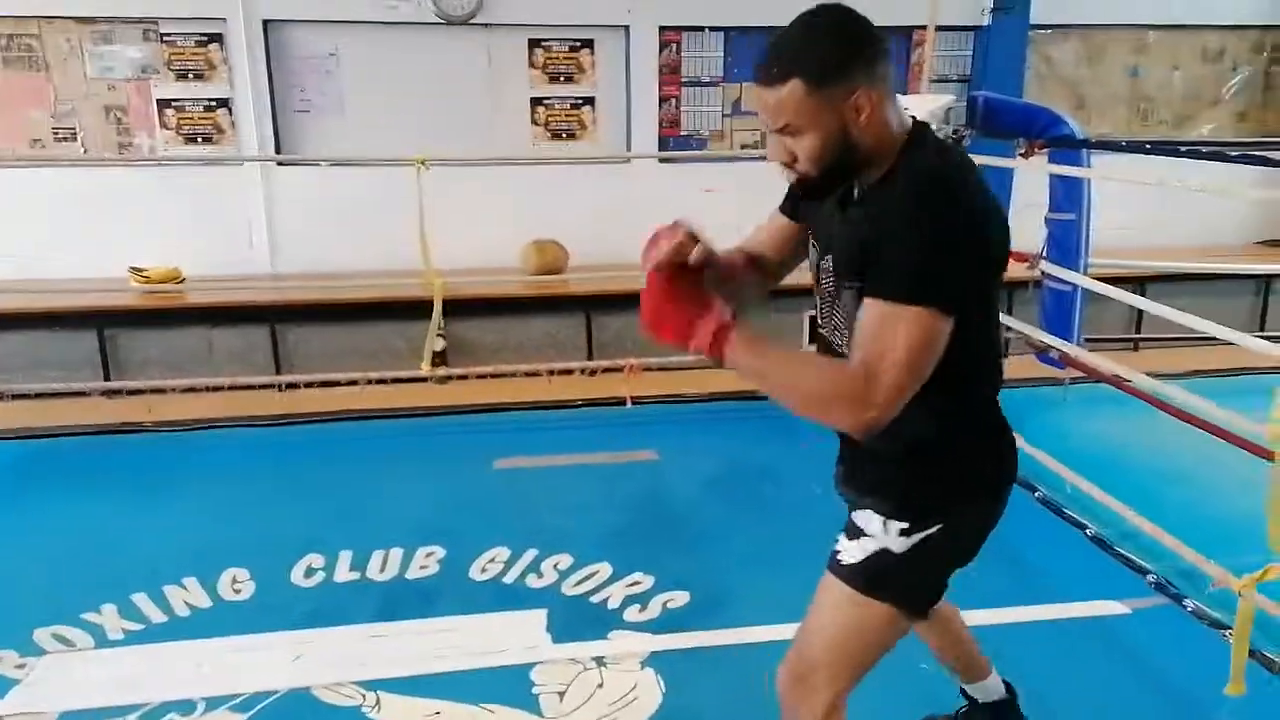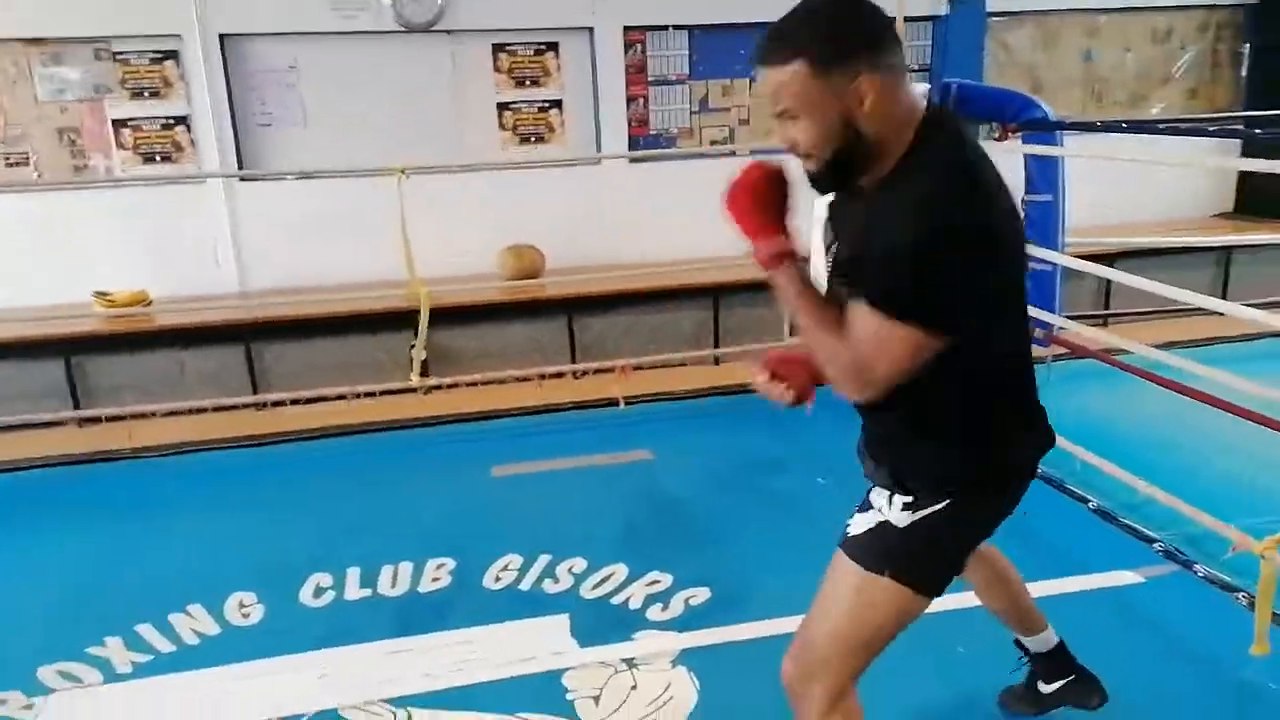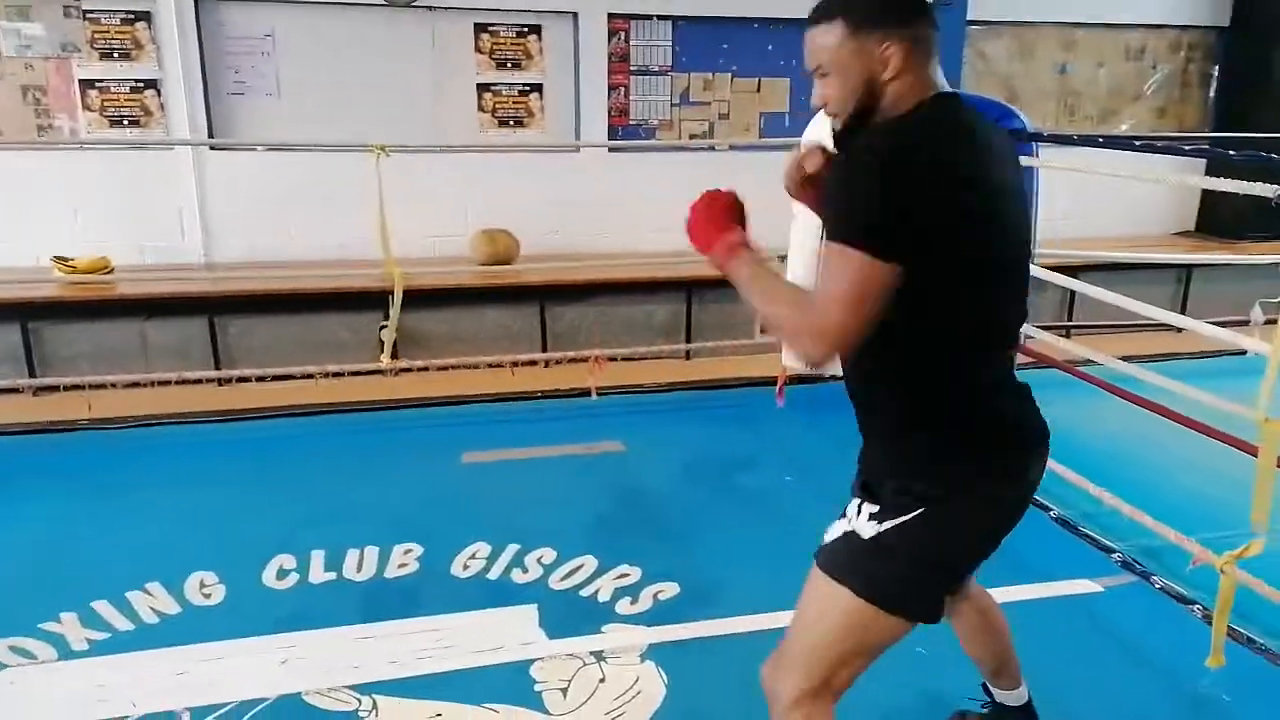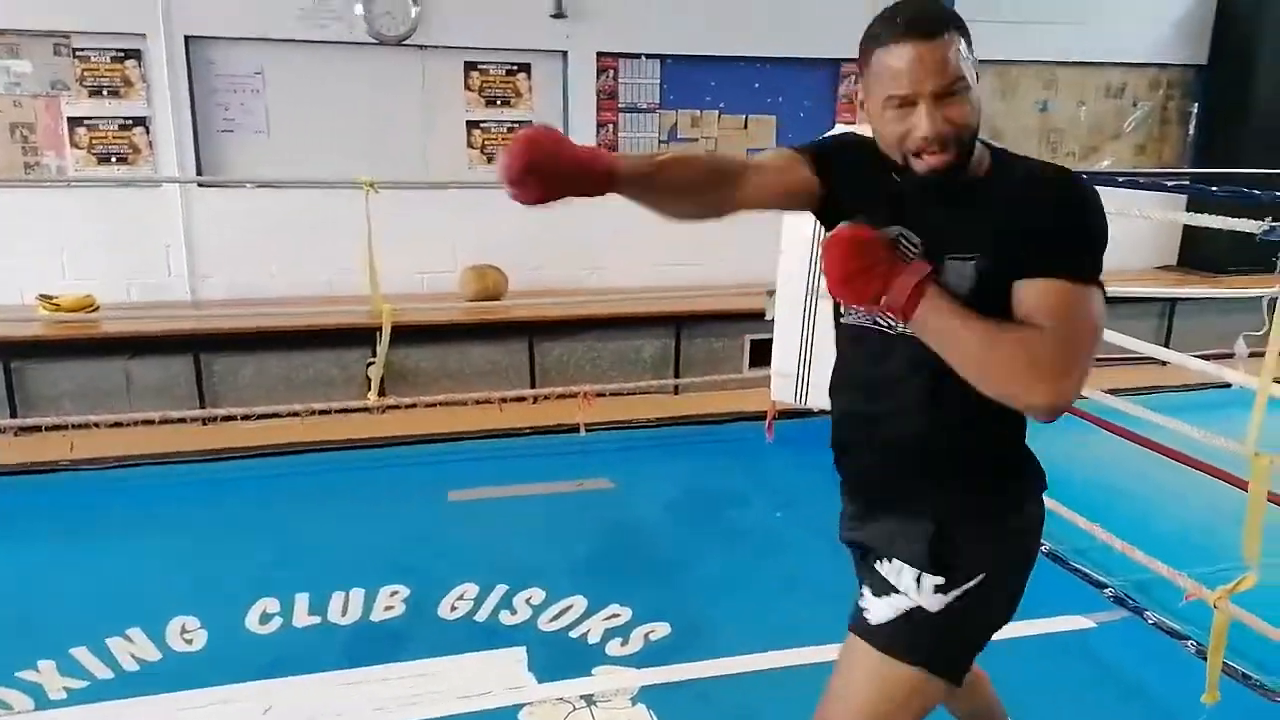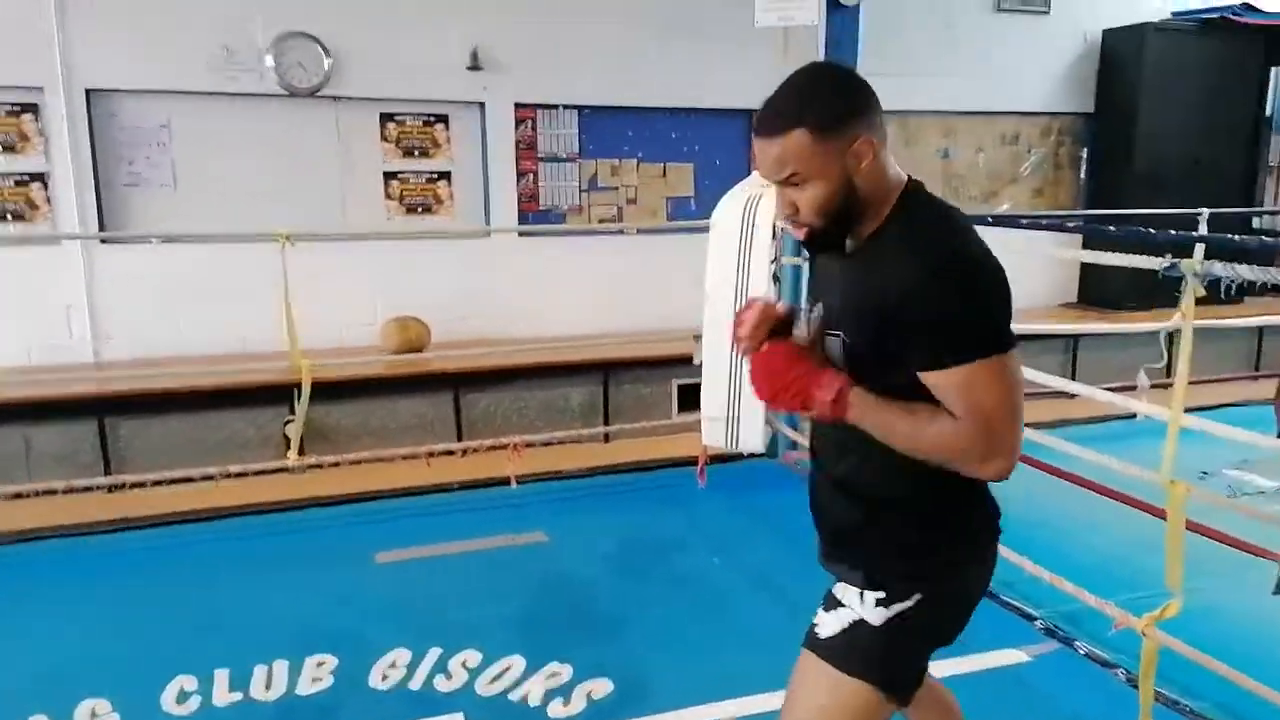
dt=0.4s
person 1, frame 1
left shoulder: (939, 206)
right shoulder: (836, 169)
left elbow: (863, 402)
right elbow: (759, 269)
left wrist: (708, 332)
right wrist: (703, 266)
left hip: (937, 479)
right hip: (918, 462)
right knee: (907, 597)
person 1, frame 2
left shoulder: (928, 217)
left elbow: (860, 375)
right elbow: (871, 314)
left wrist: (773, 251)
right wrist: (811, 358)
left hip: (946, 465)
right hip: (987, 431)
right knee: (958, 548)
person 1, frame 3
left shoulder: (892, 156)
right shoulder: (965, 137)
left elbow: (821, 335)
left wrist: (729, 244)
right wrist: (828, 199)
left hip: (936, 471)
right hip: (995, 445)
right knee: (944, 577)
person 1, frame 4
left shoulder: (1051, 204)
right shoulder: (857, 166)
left elbow: (1046, 386)
right elbow: (728, 182)
left wrist: (902, 287)
right wrist: (593, 169)
left hip: (958, 528)
right hip: (883, 504)
right knee: (930, 655)
person 1, frame 5
left shoulder: (942, 269)
right shoulder: (839, 227)
left elbow: (990, 448)
left wrist: (827, 391)
right wrist: (773, 337)
left hip: (916, 561)
right hip: (875, 543)
